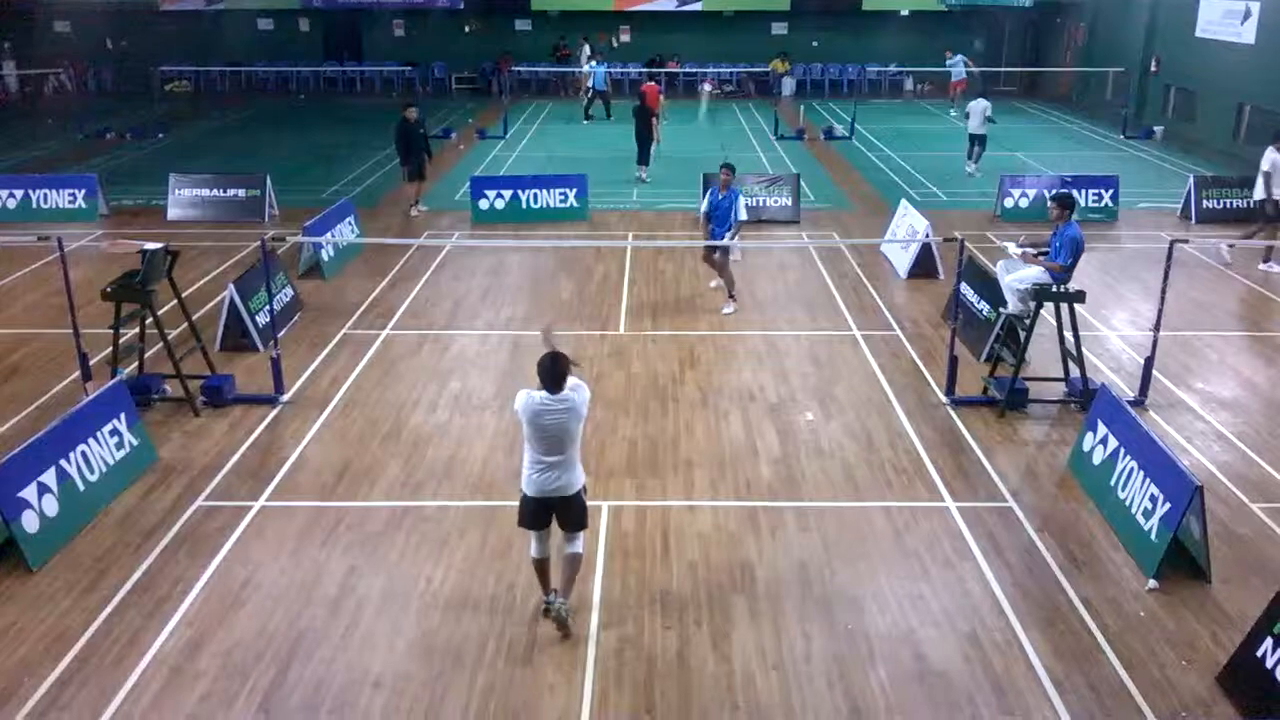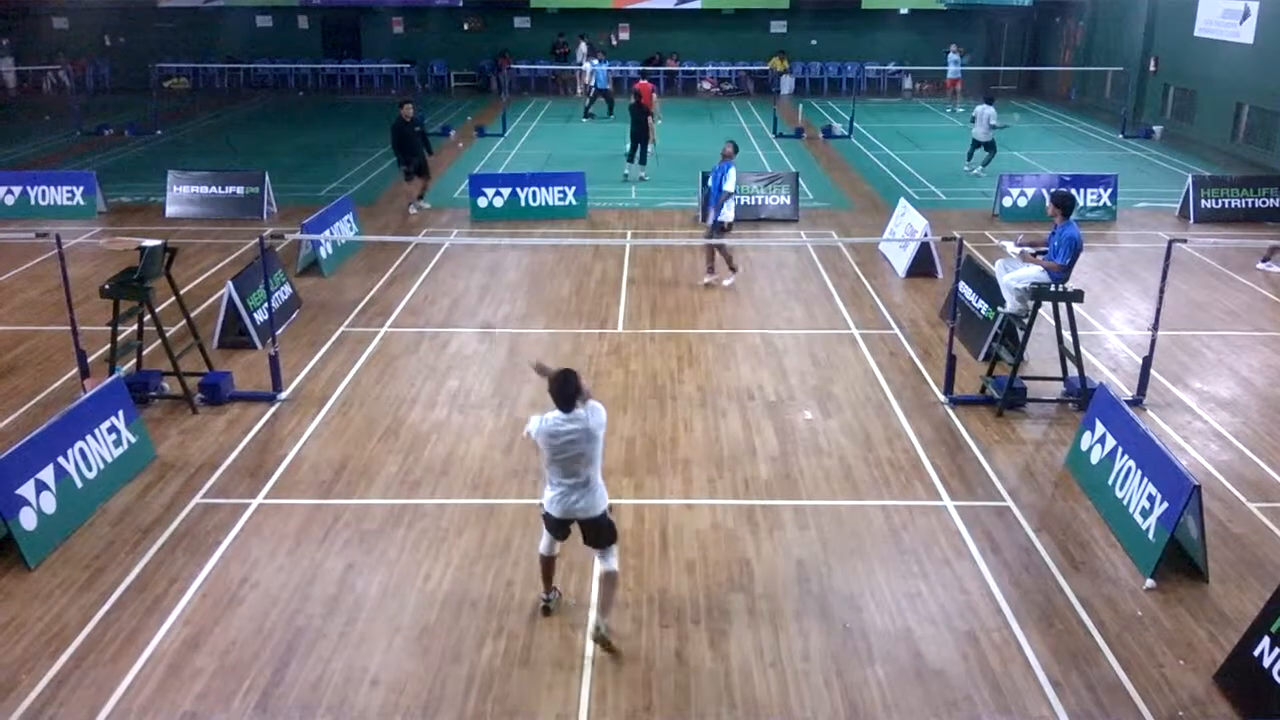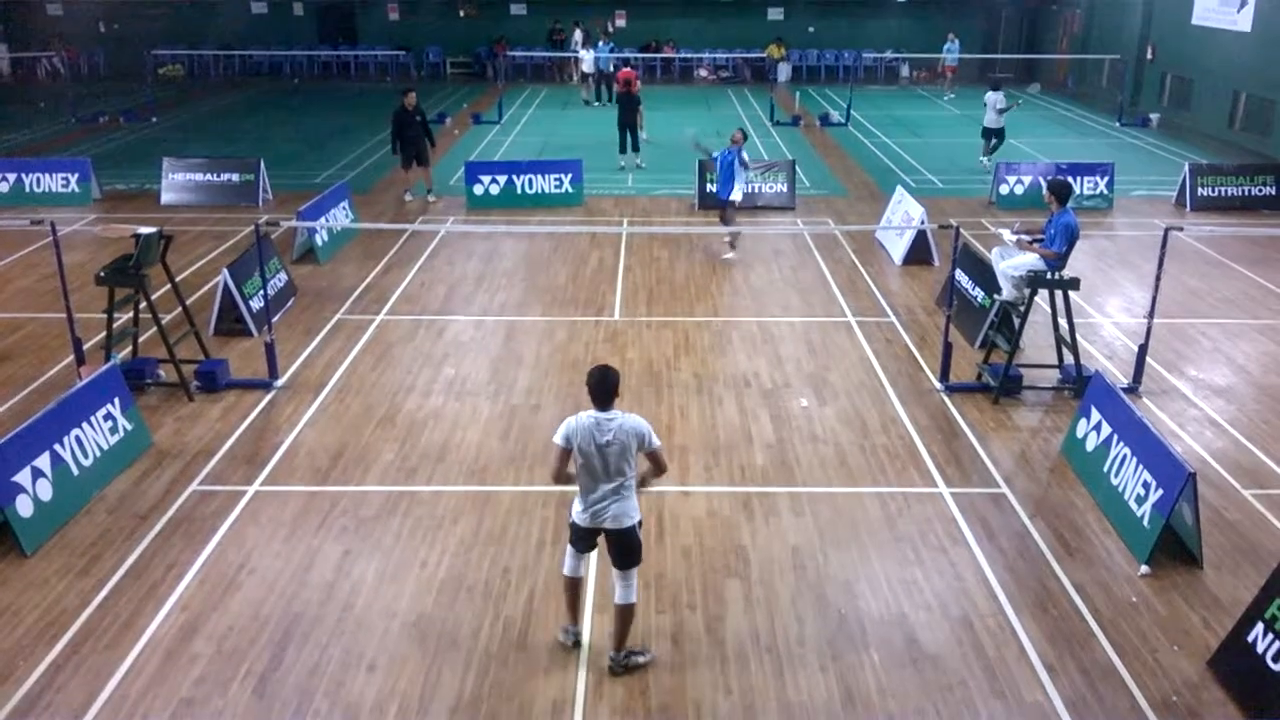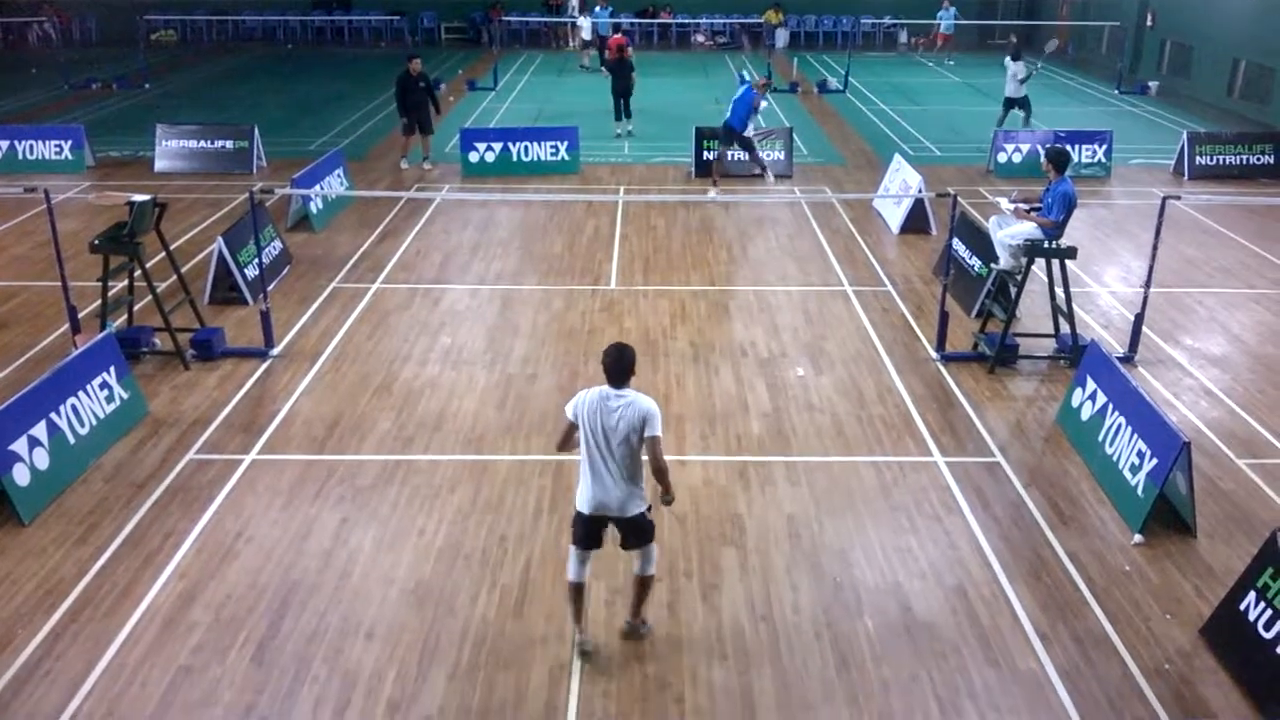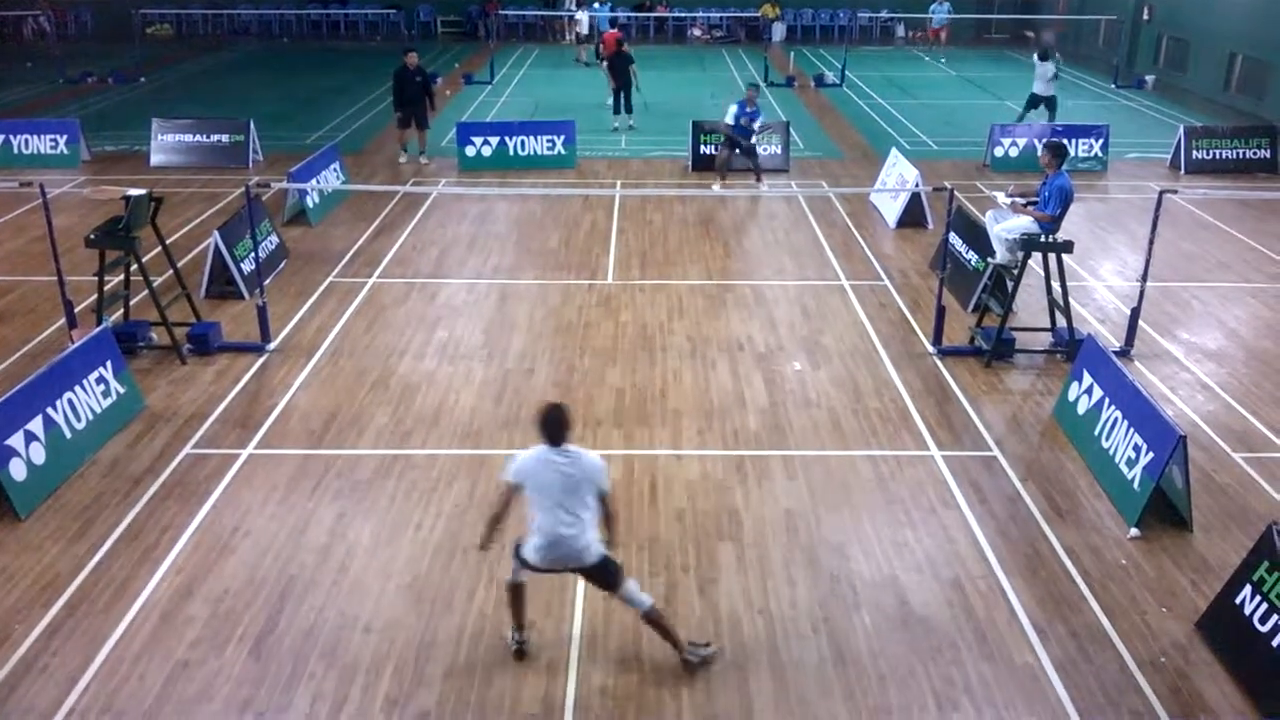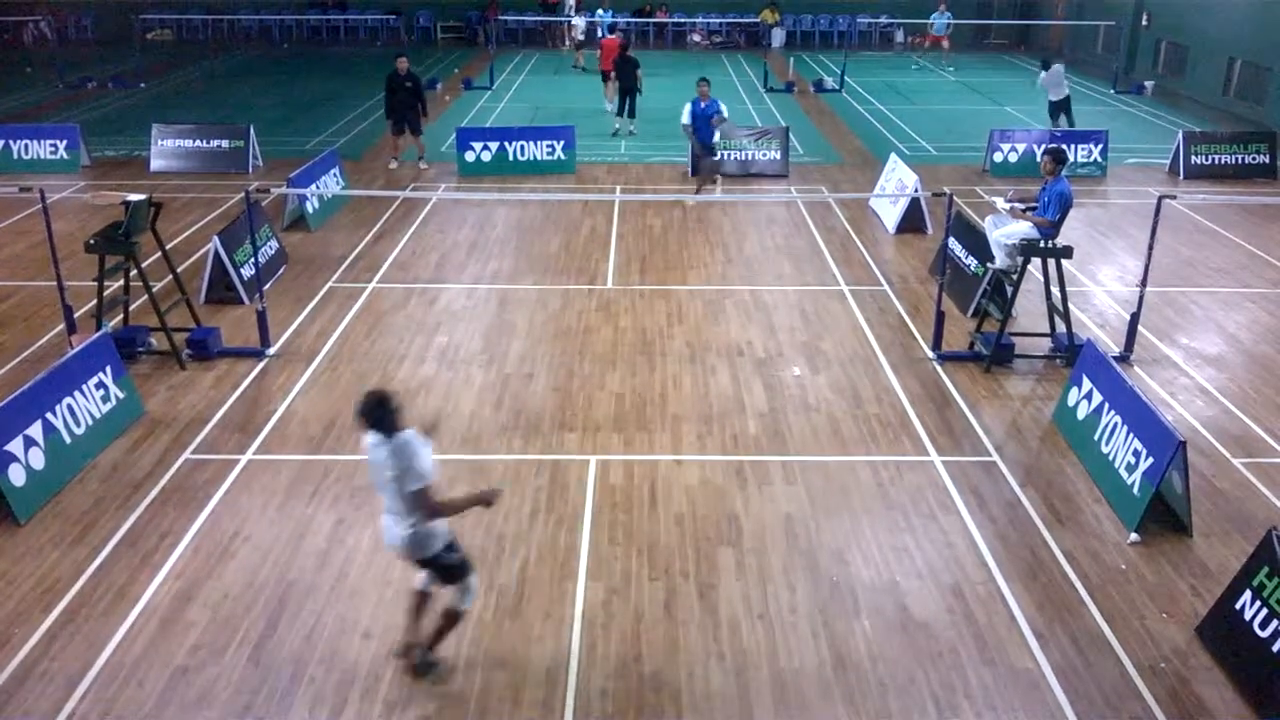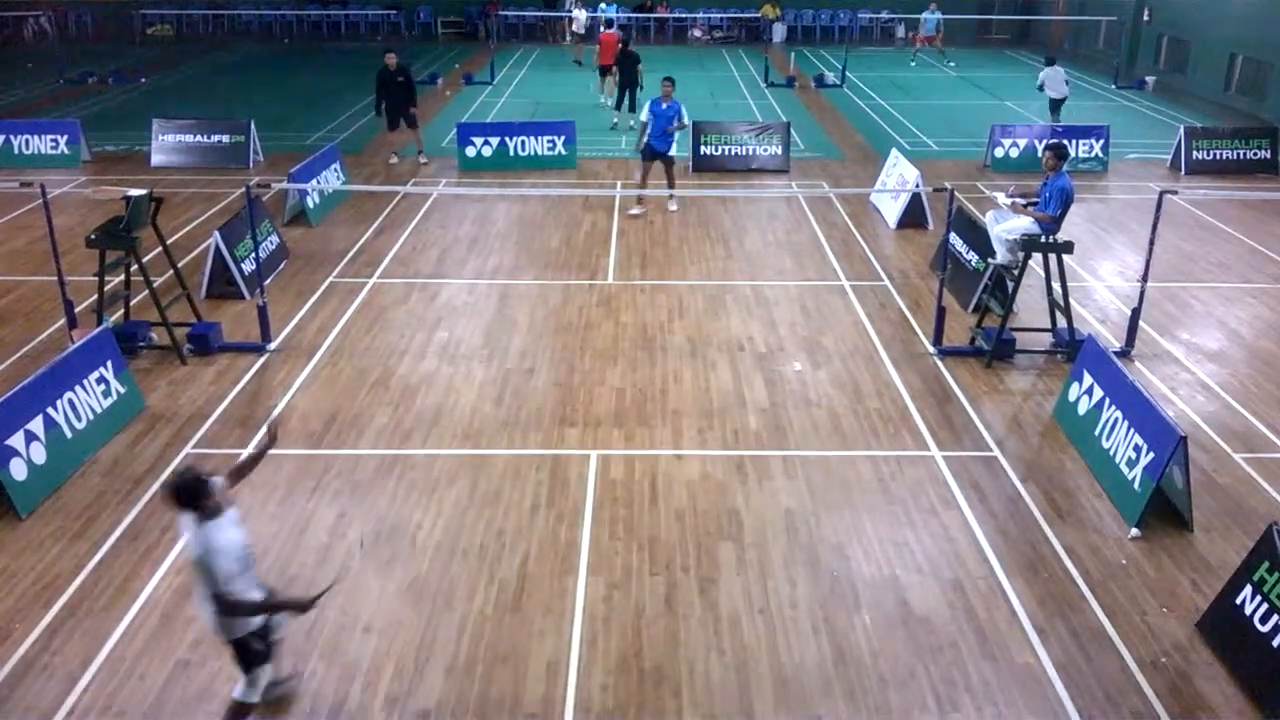
dt=0.4s
person 1, frame 1
left shoulder: (525, 402)
right shoulder: (578, 400)
right elbow: (571, 380)
left wrist: (550, 356)
right wrist: (557, 357)
left hip: (535, 487)
right hip: (569, 487)
left knee: (539, 543)
right knee: (574, 542)
left ankle: (548, 598)
right ankle: (563, 602)
person 1, frame 2
left shoulder: (540, 425)
right shoulder: (594, 417)
right elbow: (585, 396)
right wrist: (552, 375)
left hip: (557, 504)
right hip: (593, 505)
left knee: (549, 541)
right knee: (608, 558)
left ankle: (547, 596)
right ankle: (602, 623)
person 1, frame 3
left shoulder: (573, 425)
right shoulder: (635, 425)
left elbow: (557, 476)
right elbow: (661, 466)
right wrist: (644, 478)
left hip: (585, 514)
right hip: (623, 516)
left knee: (573, 560)
right knee: (626, 585)
left ankle: (572, 630)
right ankle: (619, 655)
person 1, frame 4
left shoulder: (584, 400)
right shoulder: (645, 407)
left elbow: (561, 445)
right elbow: (656, 462)
right wrist: (667, 491)
left hip: (590, 502)
right hip: (630, 503)
left knee: (578, 563)
right knee: (646, 557)
left ankle: (581, 635)
right ankle: (634, 623)
person 1, frame 5
left shoulder: (524, 460)
right shoulder: (592, 462)
left elbow: (501, 507)
right elbow: (607, 510)
left wrist: (488, 534)
right wrist: (610, 538)
left hip: (541, 552)
right hip: (586, 551)
left knee: (518, 566)
right knee: (634, 596)
left ankle: (518, 637)
right ankle: (686, 651)
person 1, frame 6
left shoulder: (372, 439)
right shoulder: (411, 448)
right elbow: (430, 509)
right wrist: (478, 499)
left hip: (396, 533)
right hip: (425, 537)
left knee: (430, 573)
right knee: (467, 590)
left ankle: (411, 640)
right ankle: (422, 653)
person 1, frame 7
right shoulder: (212, 546)
left elbow: (231, 477)
right elbow: (228, 606)
left wrist: (265, 448)
right wrist: (288, 605)
left hip: (251, 599)
right hip: (238, 620)
left knee: (275, 621)
right knee: (256, 678)
left ankle: (268, 685)
